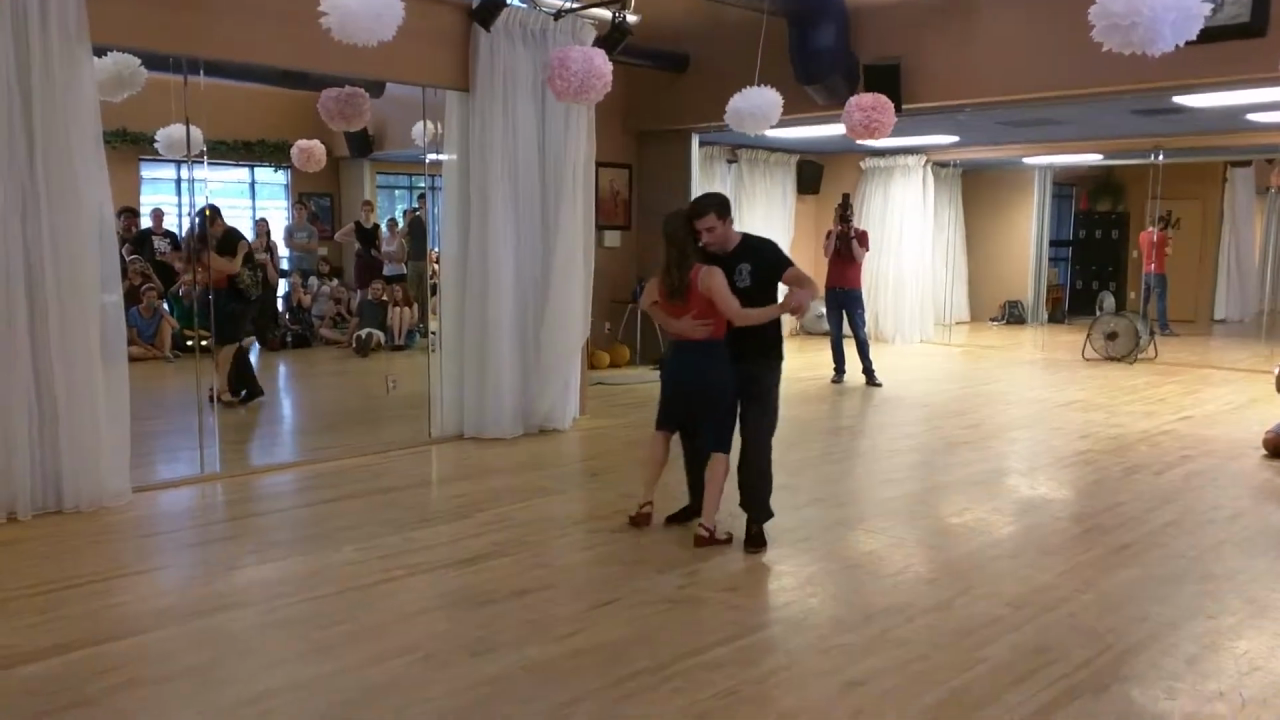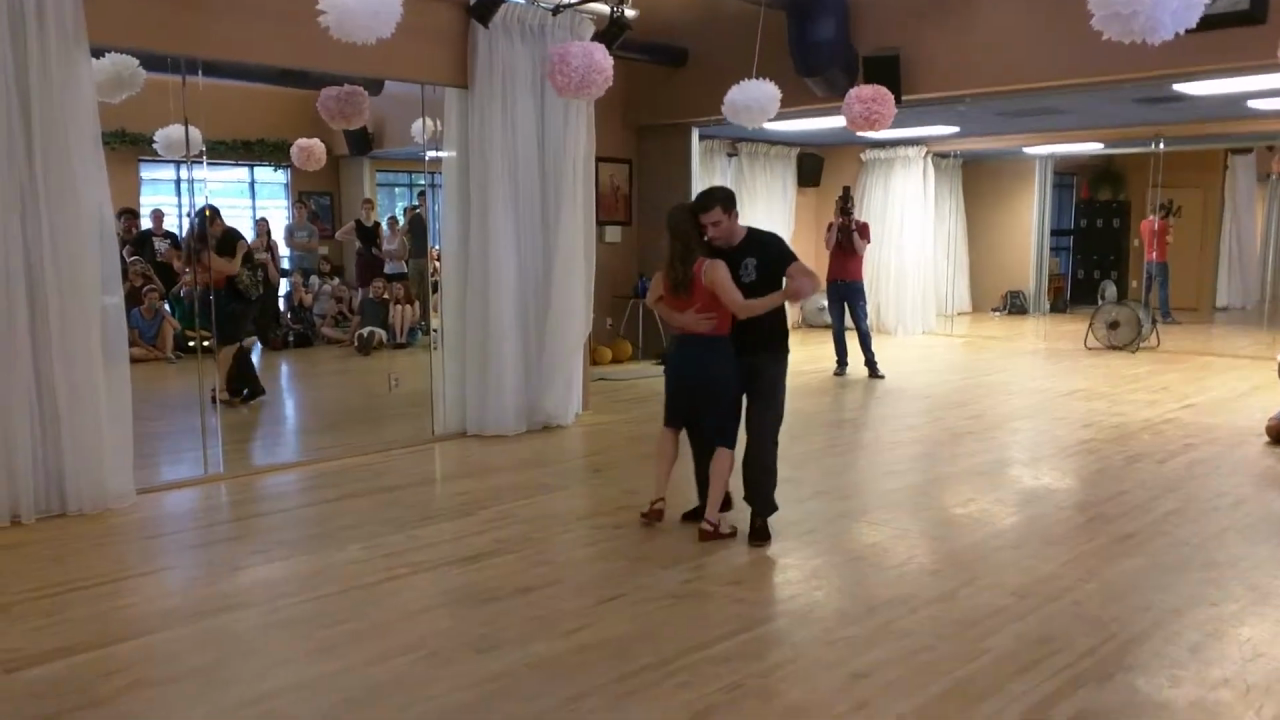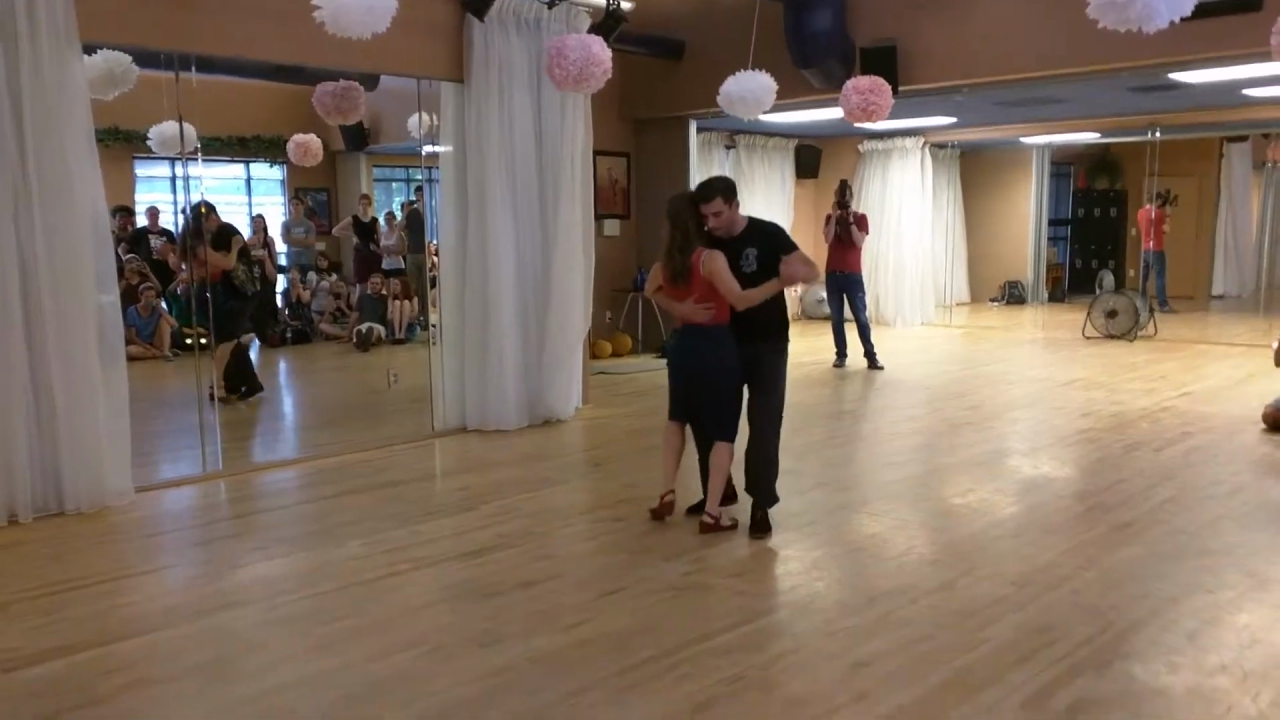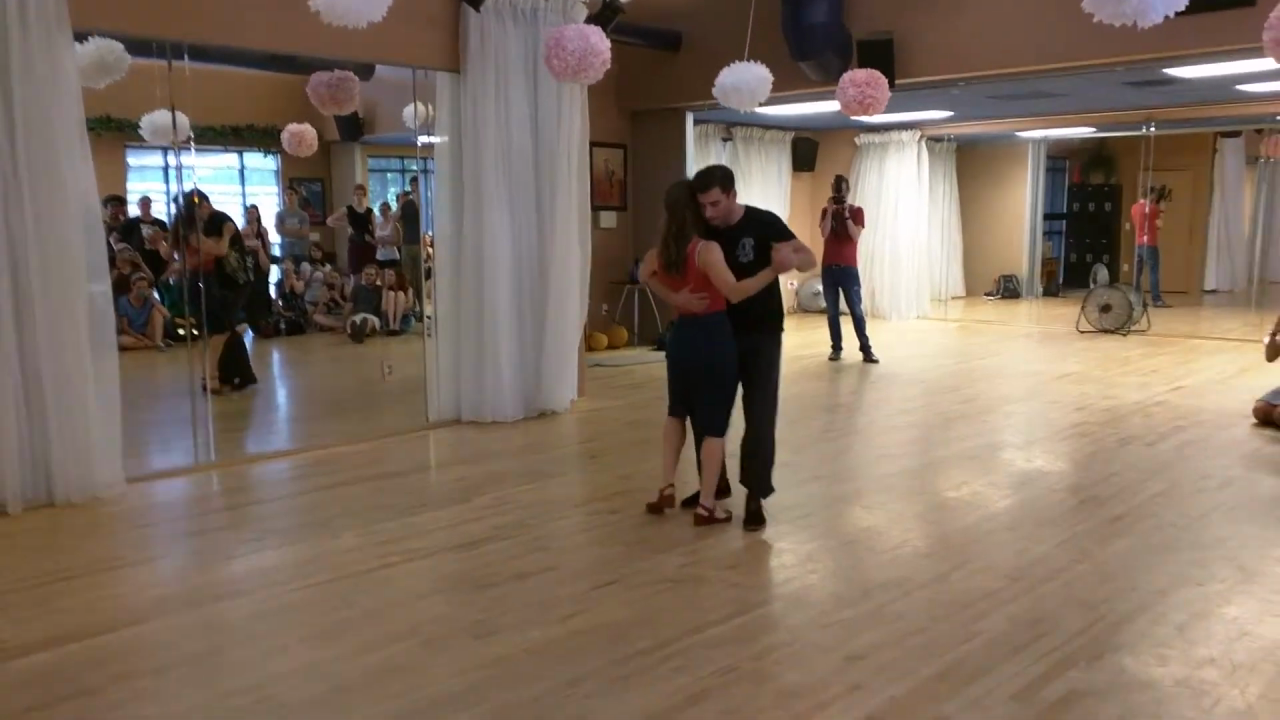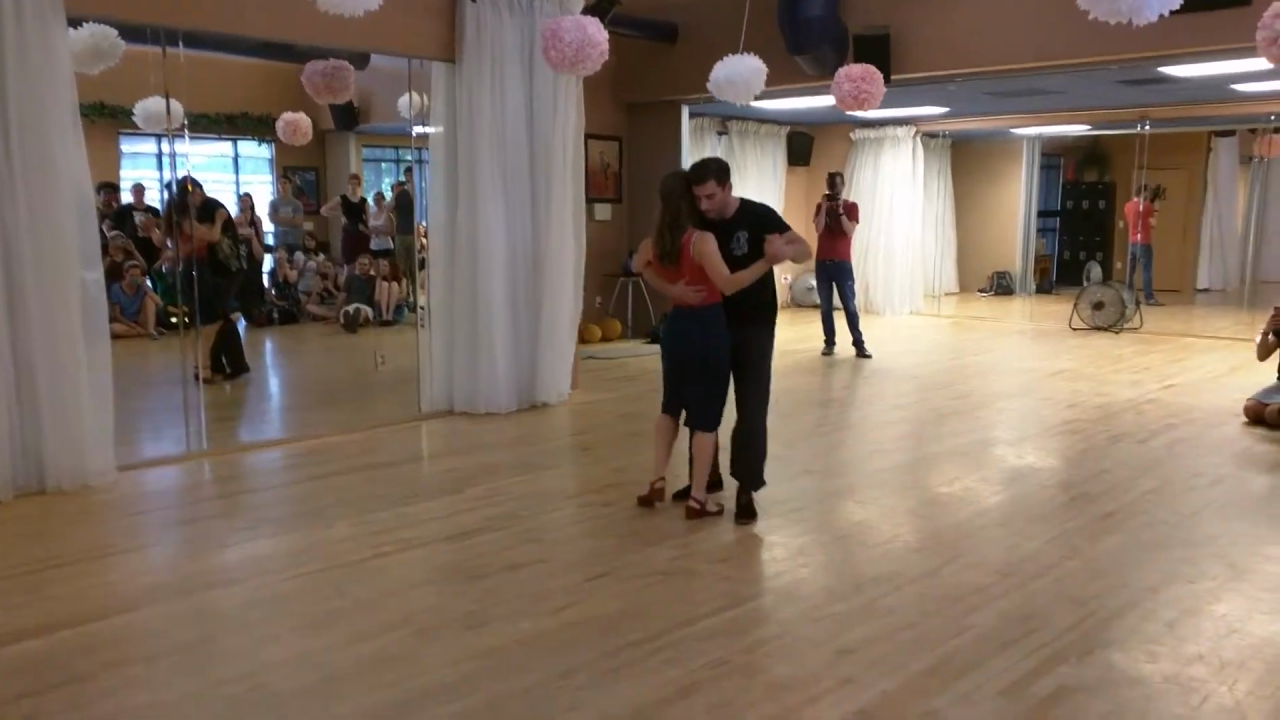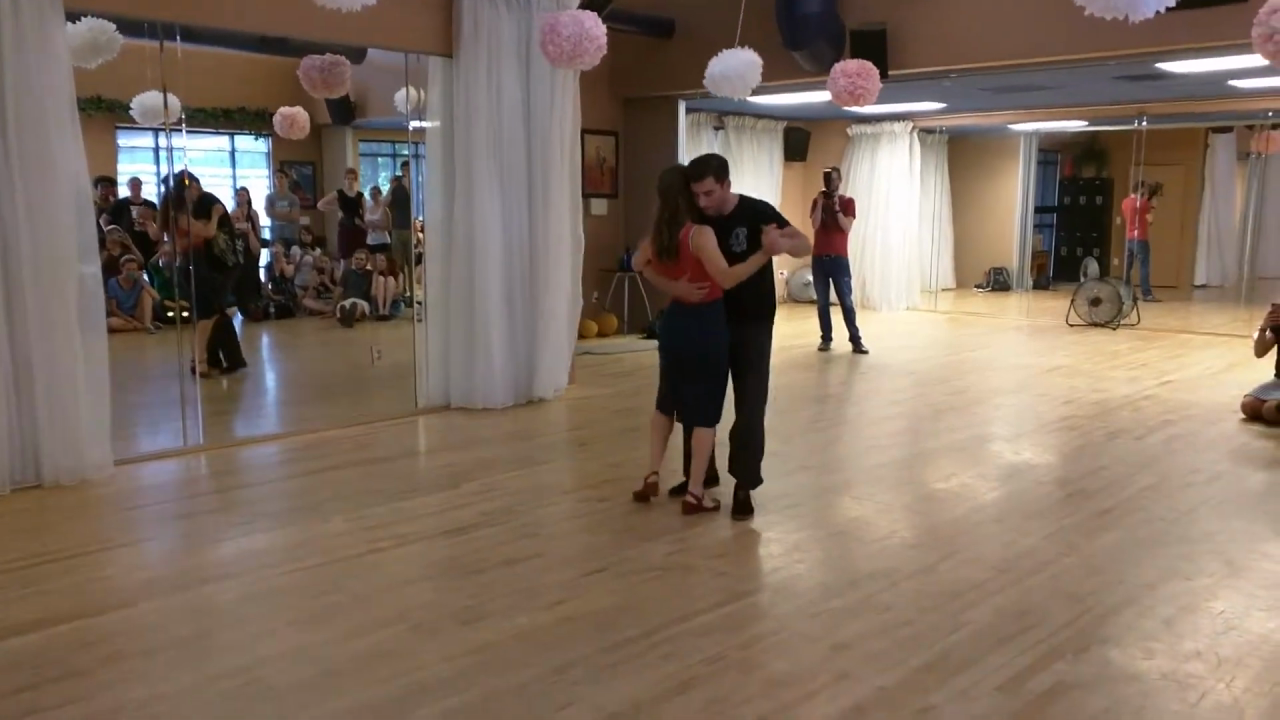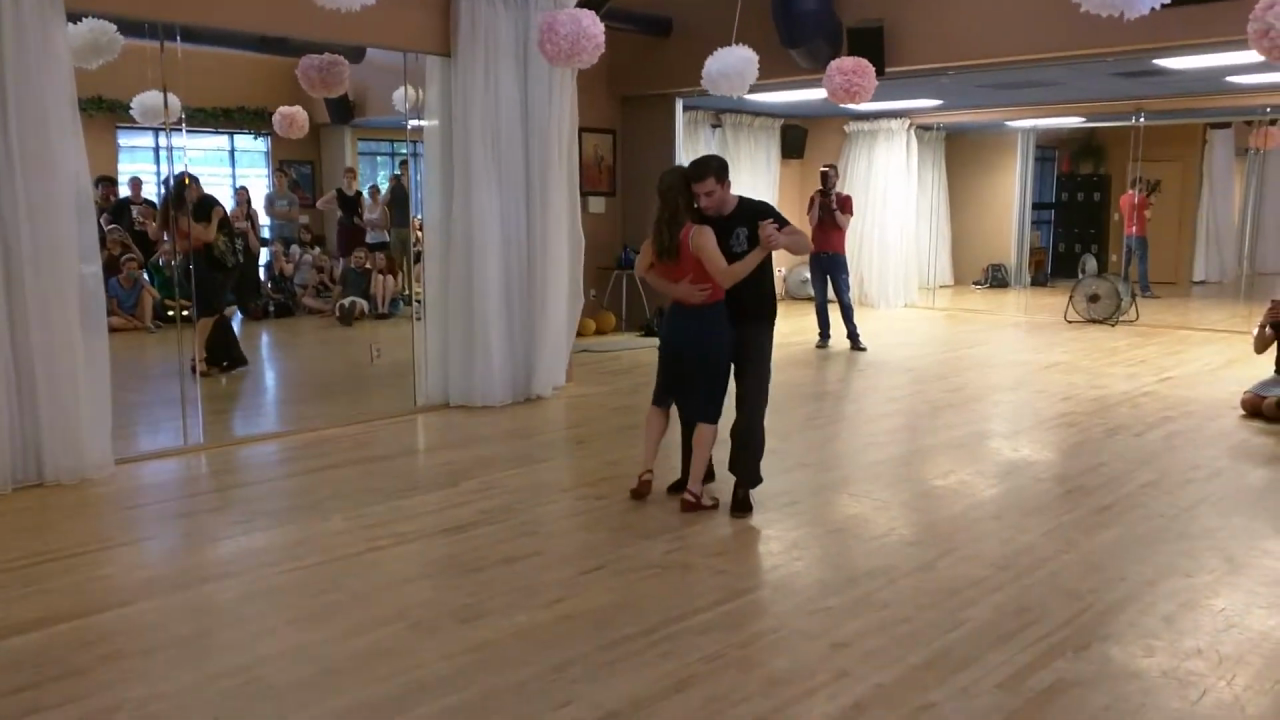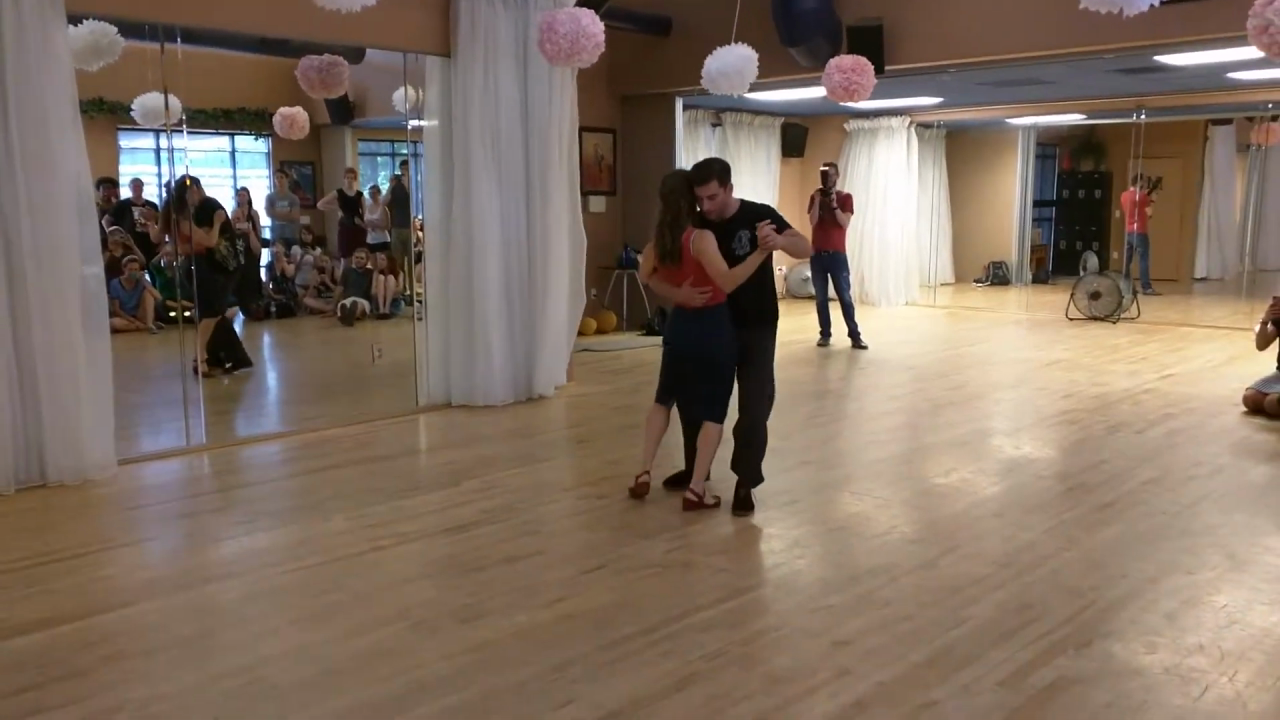
dt=0.1s
person 1, frame 1
left shoulder: (762, 251)
left elbow: (807, 284)
right elbow: (655, 302)
left wrist: (801, 296)
right wrist: (675, 325)
left hip: (761, 362)
left knee: (756, 441)
right knee: (692, 426)
left ankle: (756, 520)
right ankle: (700, 501)
person 1, frame 2
left shoulder: (767, 245)
left elbow: (809, 278)
right elbow: (660, 298)
left wrist: (801, 286)
right wrist: (680, 319)
left hip: (767, 355)
left knee: (762, 435)
left ankle: (760, 513)
person 1, frame 3
left shoulder: (767, 235)
left elbow: (812, 270)
right elbow: (660, 287)
left wrist: (797, 272)
right wrist: (679, 309)
left hip: (767, 345)
left knee: (764, 425)
left ankle: (761, 505)
right ankle: (720, 491)
person 1, frame 4
left shoulder: (764, 224)
left elbow: (809, 259)
left wrist: (790, 259)
right wrist: (676, 298)
left hip: (761, 335)
left knee: (760, 416)
left ankle: (755, 496)
right ankle: (715, 484)
person 1, frame 5
left shoulder: (758, 216)
left elbow: (805, 250)
right elbow: (650, 267)
left wrist: (784, 251)
right wrist: (672, 290)
left hip: (755, 328)
left knee: (751, 409)
left ankle: (746, 489)
right ankle: (707, 477)
person 1, frame 6
left shoulder: (757, 212)
left elbow: (805, 245)
right elbow: (650, 265)
left wrist: (782, 244)
right wrist: (675, 288)
left hip: (753, 325)
left knee: (750, 407)
left ankle: (743, 486)
right ankle: (702, 472)
person 1, frame 7
left shoulder: (757, 213)
left elbow: (805, 245)
left wrist: (780, 240)
right wrist: (675, 290)
left hip: (754, 326)
left knee: (751, 407)
left ankle: (743, 484)
person 1, frame 8
left shoulder: (759, 216)
right shoulder: (694, 227)
left elbow: (805, 249)
right elbow: (653, 273)
left wrist: (779, 242)
right wrist: (677, 294)
left hip: (756, 329)
left knee: (754, 408)
left ankle: (745, 483)
right ankle: (694, 467)
person 2, frame 1
left shoulder: (658, 283)
right shoulder: (709, 275)
left elbow: (646, 304)
right elbow: (738, 317)
right wrist: (783, 308)
left hip: (677, 362)
right hip: (713, 364)
left knee: (663, 430)
right knee: (719, 446)
left ankle: (646, 505)
right ankle: (706, 526)
person 2, frame 2
left shoulder: (663, 278)
right shoulder: (713, 268)
left elbow: (653, 301)
right elbow: (742, 308)
right wrist: (785, 295)
left hip: (681, 356)
right hip: (716, 359)
left knee: (671, 426)
right knee: (724, 440)
left ankle: (657, 501)
right ankle: (710, 521)
person 2, frame 3
left shoulder: (663, 266)
right shoulder: (711, 259)
left elbow: (651, 290)
right elbow: (741, 300)
right wrist: (782, 281)
left hip: (683, 346)
right hip: (716, 348)
left knee: (677, 420)
right knee: (723, 432)
left ankle: (667, 494)
right ankle: (711, 513)
person 2, frame 4
left shoulder: (658, 254)
right shoulder: (706, 249)
left elbow: (644, 276)
right elbow: (734, 292)
right wrist: (775, 269)
left hip: (681, 336)
right hip: (714, 338)
left knee: (676, 414)
right knee: (715, 425)
left ankle: (667, 488)
right ankle: (706, 506)
person 2, frame 5
left shoulder: (654, 243)
right shoulder: (702, 240)
left elbow: (637, 266)
right elbow: (728, 284)
right wrist: (769, 260)
left hip: (676, 327)
right hip: (708, 329)
left knee: (671, 407)
right knee: (707, 417)
left ankle: (657, 482)
right ankle: (697, 499)
person 2, frame 6
left shoulder: (654, 240)
right shoulder: (700, 234)
left elbow: (638, 265)
right elbow: (727, 278)
right wrist: (765, 251)
left hip: (674, 323)
right hip: (707, 326)
left knee: (666, 403)
right knee: (706, 413)
left ankle: (652, 476)
right ankle: (694, 494)
person 2, frame 7
left shoulder: (655, 242)
right shoulder: (700, 234)
left elbow: (642, 271)
right elbow: (726, 278)
right wrist: (763, 249)
left hip: (675, 323)
right hip: (709, 326)
left knee: (661, 401)
right knee: (707, 412)
left ankle: (645, 473)
right ankle: (693, 491)
person 2, frame 8
left shoulder: (657, 245)
right shoulder: (701, 238)
left elbow: (645, 276)
right elbow: (727, 281)
right wrist: (762, 250)
left hip: (678, 326)
right hip: (712, 329)
left knee: (663, 400)
right knee: (713, 412)
left ankle: (643, 474)
right ankle: (695, 491)
person 3, frame 1
left shoulder: (207, 246)
right shoulder: (206, 251)
right elbow: (232, 268)
right wrist: (240, 251)
left hip: (218, 298)
right hip: (213, 299)
left knee: (221, 344)
right knee: (231, 341)
left ankle: (217, 388)
right ankle: (222, 389)
person 3, frame 2
left shoulder: (204, 246)
right shoulder: (206, 251)
right elbow: (232, 269)
right wrist: (240, 252)
left hip: (215, 297)
right hip: (212, 299)
left knee: (224, 343)
right knee: (231, 341)
left ankle: (223, 388)
right ankle: (222, 389)
person 3, frame 3
left shoulder: (204, 240)
right shoulder: (201, 246)
right elbow: (228, 264)
right wrist: (235, 247)
left hip: (219, 293)
right hip: (209, 295)
left knee: (222, 340)
right knee: (229, 338)
left ankle: (220, 384)
right ankle: (219, 386)
person 3, frame 4
right shoulder: (194, 234)
right elbow: (219, 250)
right wrist: (226, 234)
left hip: (213, 282)
right hip: (203, 284)
left knee: (218, 330)
right knee: (221, 330)
left ankle: (214, 376)
right ankle: (212, 377)
person 3, frame 5
right shoulder: (187, 220)
right elbow: (212, 236)
right wrist: (218, 220)
right hip: (195, 271)
left knee: (211, 319)
right knee: (214, 318)
left ankle: (205, 365)
right ankle: (204, 366)
person 3, frame 6
right shoulder: (181, 215)
right elbow: (208, 232)
right wrist: (215, 216)
right hip: (192, 265)
left knee: (207, 313)
right knee: (208, 313)
left ankle: (201, 358)
right ankle: (200, 360)
person 3, frame 7
right shoulder: (182, 216)
right elbow: (207, 236)
right wrist: (214, 218)
right hip: (193, 265)
left knee: (208, 311)
right knee: (210, 311)
left ankle: (201, 357)
right ankle: (200, 358)
person 3, frame 8
right shoulder: (184, 219)
right elbow: (209, 241)
right wrist: (216, 223)
right hip: (194, 268)
left knee: (210, 313)
right knee: (212, 313)
right ankle: (202, 359)
person 4, frame 1
left shoulder: (861, 234)
right shoulder: (831, 233)
left elbow: (859, 258)
right elbow: (827, 254)
left wrist: (851, 234)
right wrist: (835, 230)
left hip: (852, 290)
right hip: (832, 289)
left knee: (860, 333)
right knee: (835, 333)
left ankle: (869, 373)
right ankle: (839, 371)
person 4, frame 2
left shoulder: (862, 226)
right shoulder: (832, 226)
left elbow: (861, 250)
right elbow: (828, 246)
left wrist: (852, 226)
right wrist: (836, 222)
left hip: (854, 282)
right hip: (834, 282)
left knee: (862, 325)
right knee: (837, 326)
left ankle: (871, 365)
right ankle: (841, 363)
person 4, frame 3
left shoulder: (860, 217)
right shoulder: (830, 217)
left elbow: (859, 242)
right elbow: (827, 240)
left wrist: (850, 219)
right wrist: (834, 215)
left hip: (853, 274)
right hip: (832, 273)
left knee: (861, 317)
right knee: (836, 318)
left ankle: (871, 356)
right ankle: (841, 355)
person 4, frame 4
left shoulder: (856, 211)
right shoulder: (827, 211)
left elbow: (855, 236)
right elbow: (824, 234)
left wrist: (846, 214)
right wrist: (830, 210)
left hip: (848, 267)
right hip: (829, 266)
left knee: (856, 309)
right knee: (832, 311)
left ankle: (865, 349)
right ankle: (836, 348)
person 4, frame 5
left shoulder: (851, 206)
right shoulder: (821, 205)
left elbow: (850, 231)
right elbow: (818, 229)
left wrist: (840, 211)
right wrist: (824, 206)
left hip: (842, 262)
right hip: (822, 262)
left knee: (850, 305)
right knee: (825, 306)
left ankle: (859, 344)
right ankle: (829, 343)
person 4, frame 6
left shoulder: (848, 202)
right shoulder: (817, 201)
left elbow: (847, 227)
right elbow: (815, 225)
left wrist: (836, 207)
right wrist: (820, 203)
left hip: (839, 258)
right hip: (819, 257)
left knee: (846, 301)
right knee: (822, 301)
left ankle: (855, 340)
right ankle: (826, 339)
person 4, frame 7
left shoulder: (845, 199)
right shoulder: (814, 199)
left elbow: (844, 225)
right elbow: (812, 223)
left wrist: (833, 205)
right wrist: (817, 202)
left hip: (836, 255)
right hip: (816, 255)
left knee: (844, 298)
right knee: (820, 299)
left ankle: (854, 337)
right ankle: (824, 336)
person 4, frame 8
left shoulder: (845, 197)
right shoulder: (815, 197)
left elbow: (845, 223)
right elbow: (812, 222)
left wrist: (834, 204)
right wrist: (817, 201)
left hip: (837, 254)
right hip: (817, 253)
left knee: (845, 296)
right knee: (821, 297)
left ankle: (855, 335)
right ankle: (825, 334)
